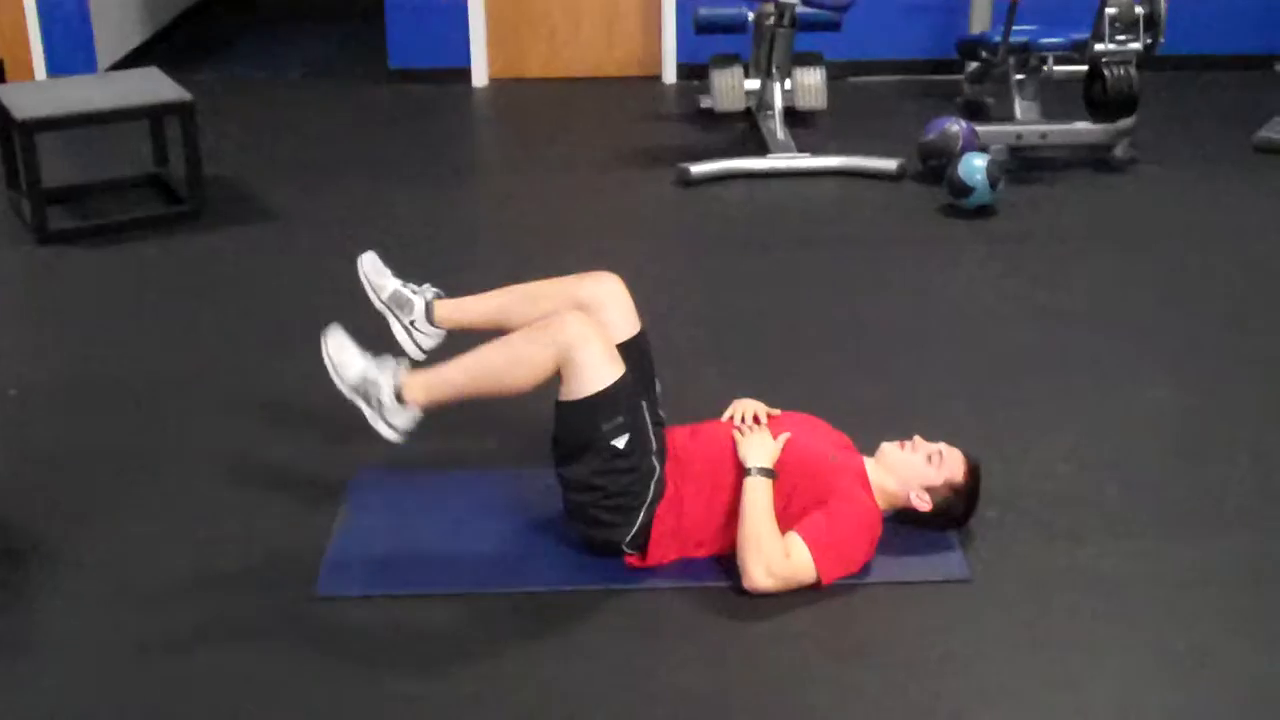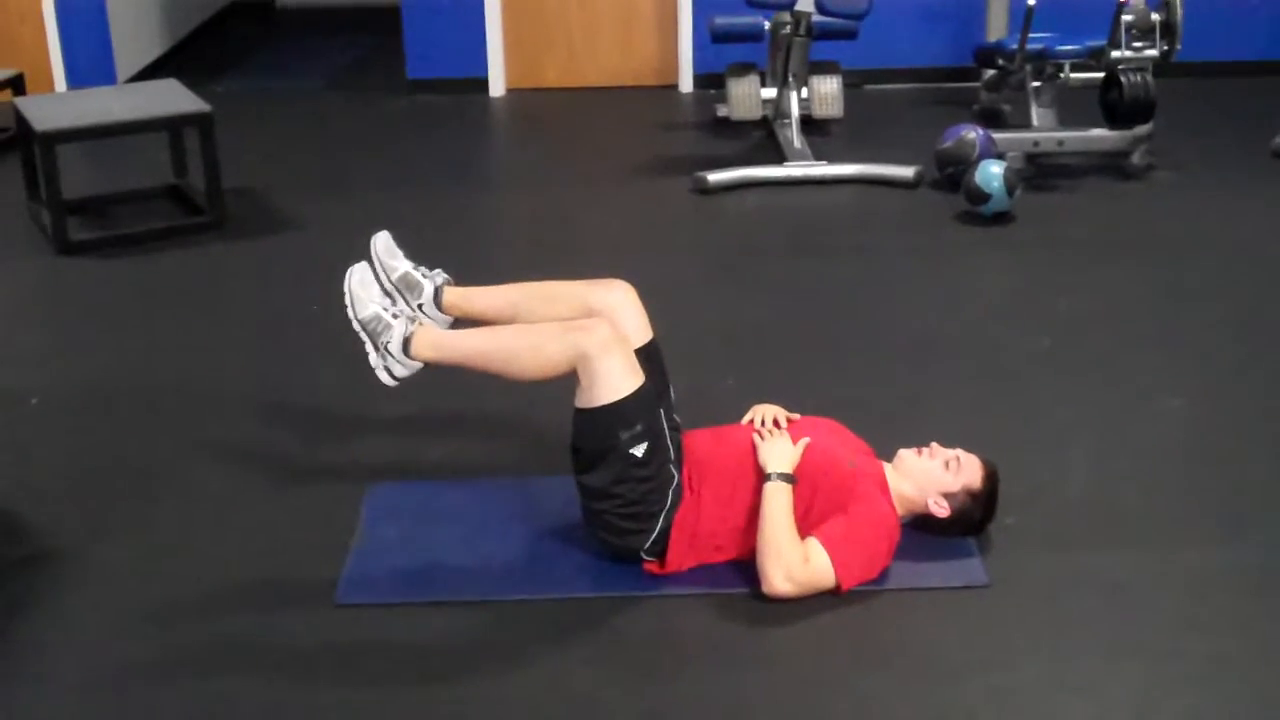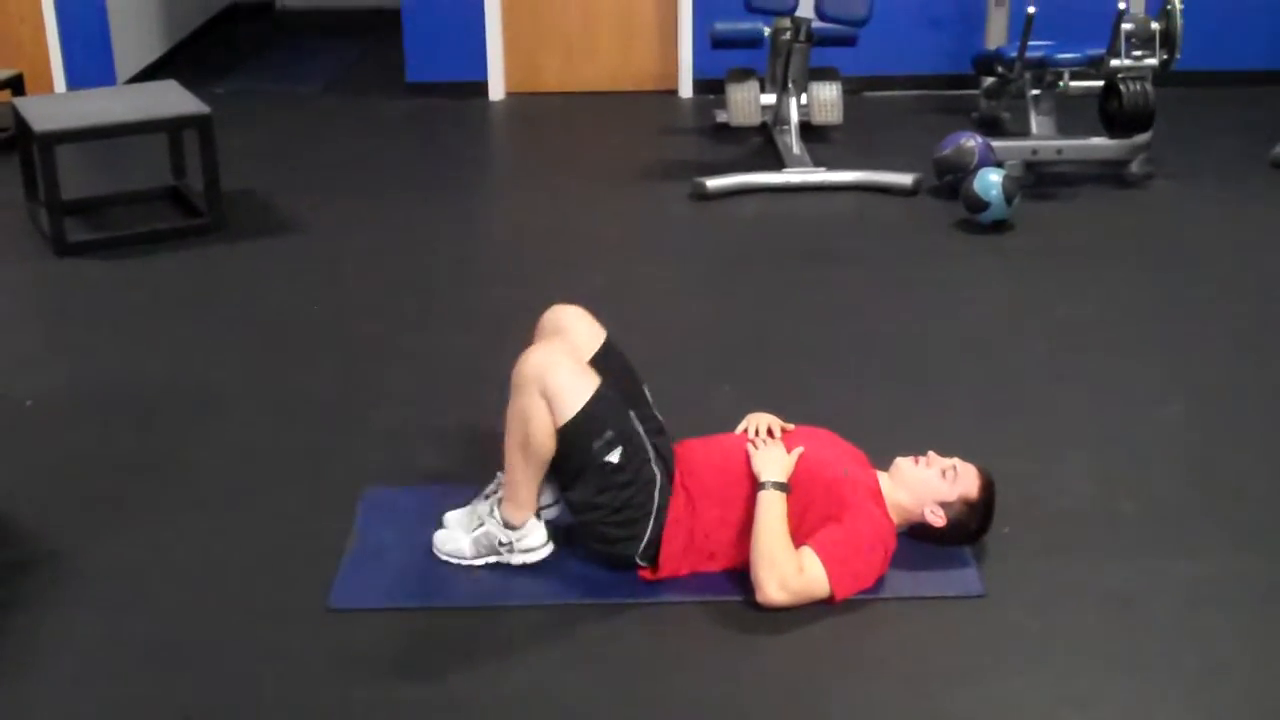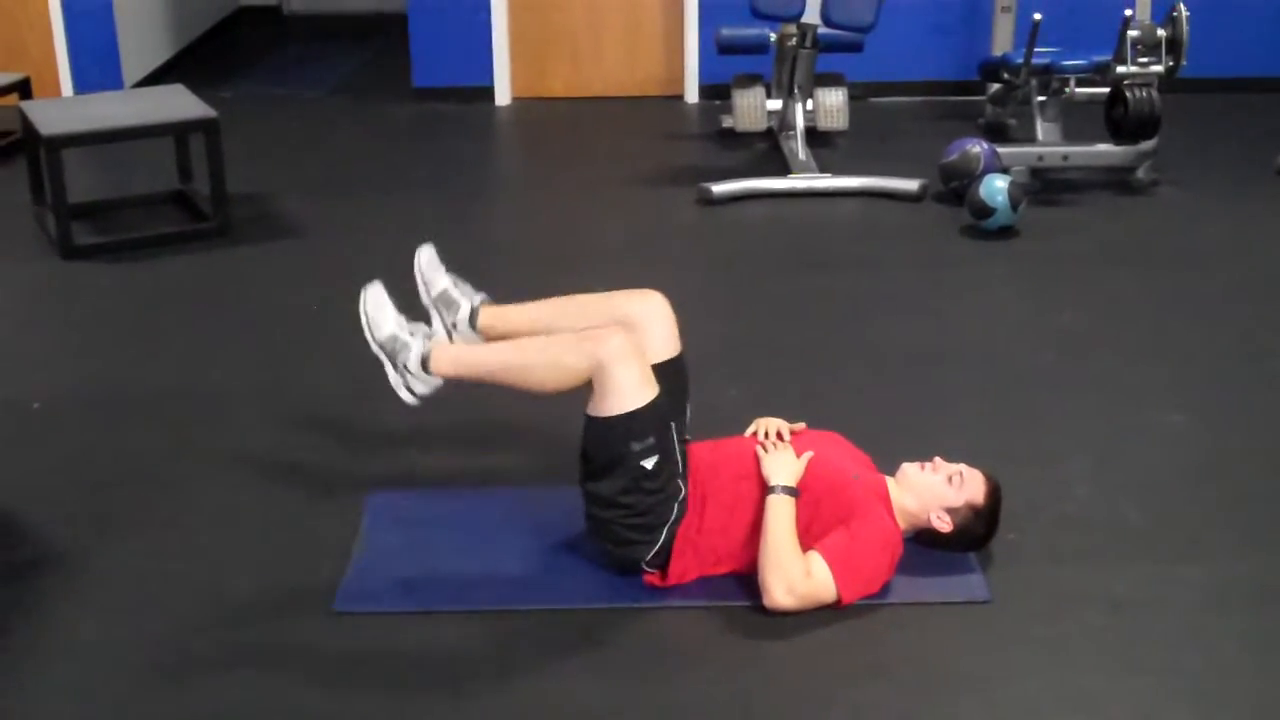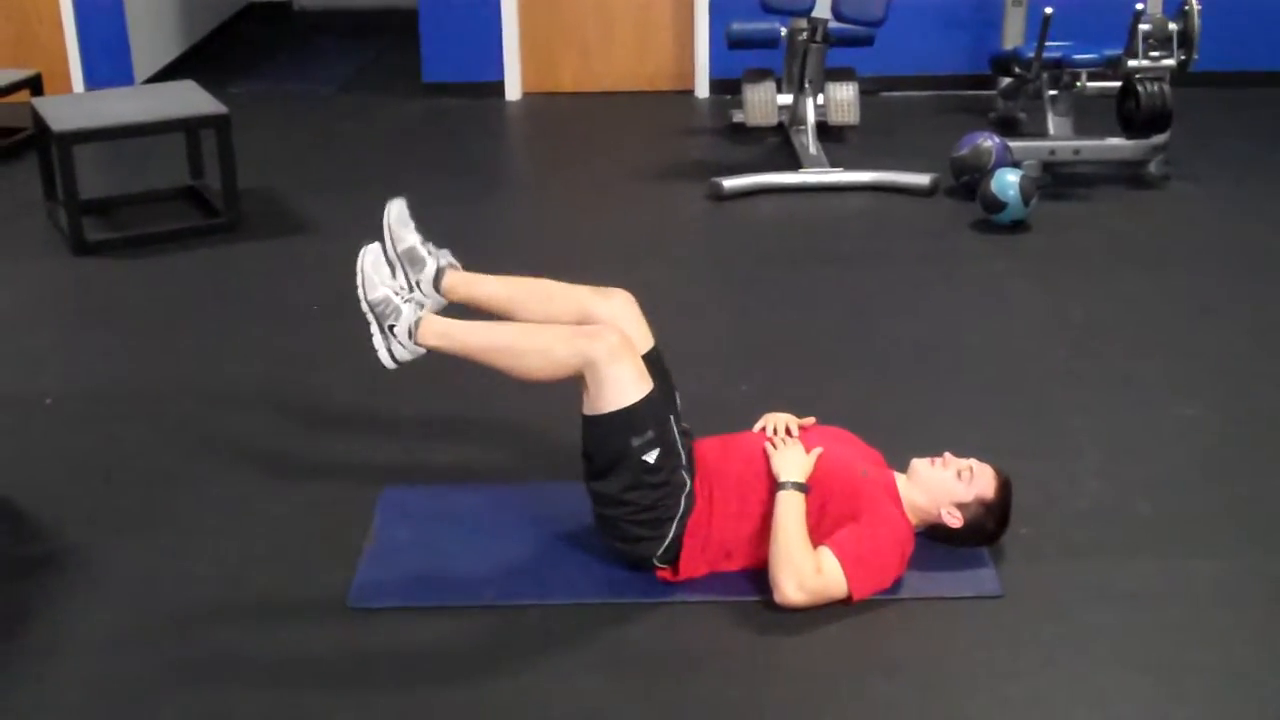
dt=0.7s
person 1, frame 1
left shoulder: (855, 519)
right shoulder: (843, 457)
left elbow: (761, 573)
left wrist: (757, 469)
right wrist: (750, 410)
left hip: (633, 507)
right hip: (656, 451)
left knee: (574, 331)
right knee: (600, 291)
left ankle: (400, 394)
right ankle: (430, 315)
person 1, frame 2
left shoulder: (874, 523)
right shoulder: (860, 460)
left elbow: (781, 578)
left wrist: (779, 472)
right wrist: (770, 418)
left hip: (652, 514)
right hip: (673, 459)
left knee: (596, 338)
right knee: (613, 297)
left ankle: (407, 346)
right ankle: (437, 301)
person 1, frame 3
left shoulder: (869, 531)
right shoulder: (855, 466)
left elbow: (775, 587)
left wrist: (773, 481)
right wrist: (765, 425)
left hip: (645, 520)
right hip: (666, 467)
left knee: (539, 367)
right knee: (563, 322)
left ankle: (514, 528)
right ankle: (533, 484)
person 1, frame 4
left shoulder: (877, 540)
right shoulder: (863, 474)
left elbow: (782, 590)
left wrist: (782, 485)
right wrist: (772, 429)
left hip: (654, 528)
right hip: (678, 471)
left knee: (614, 349)
right knee: (647, 309)
left ankle: (426, 363)
right ankle: (470, 319)
person 1, frame 5
left shoulder: (886, 535)
right shoulder: (871, 467)
left elbow: (793, 586)
left wrist: (791, 480)
right wrist: (781, 423)
left hip: (662, 521)
right hip: (683, 466)
left knee: (603, 345)
right knee: (613, 304)
left ankle: (414, 331)
right ankle: (440, 279)
